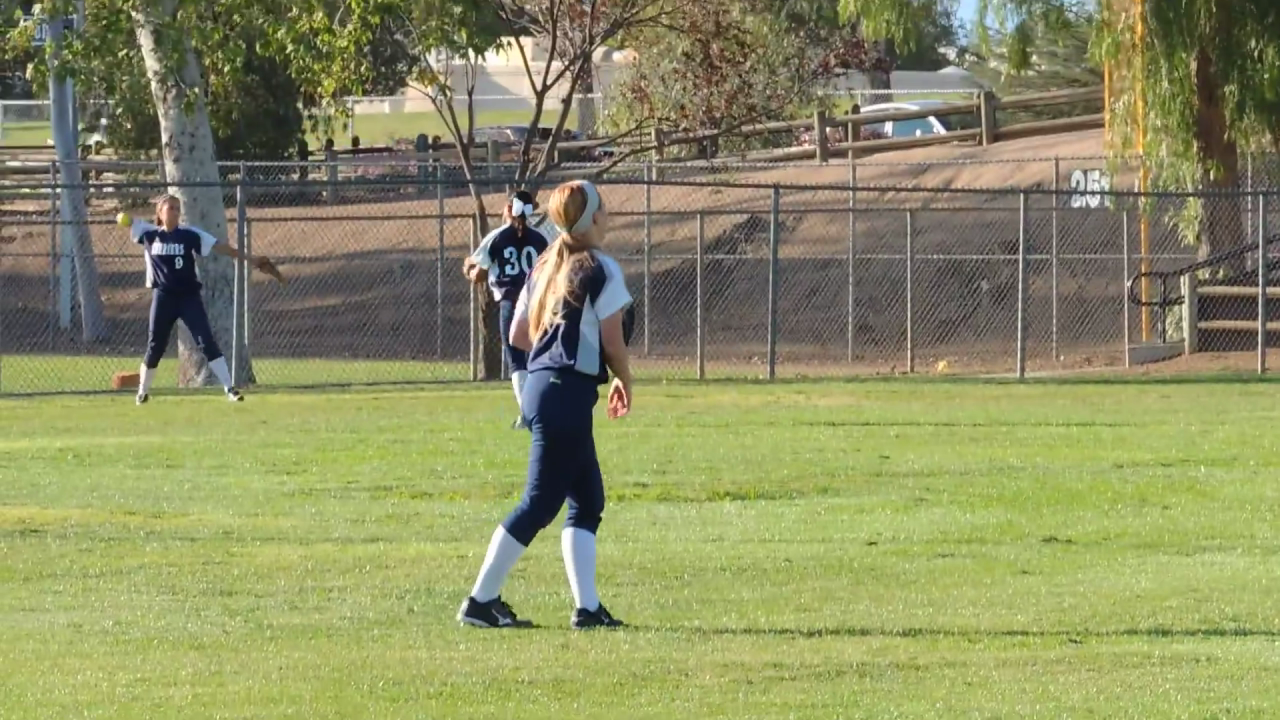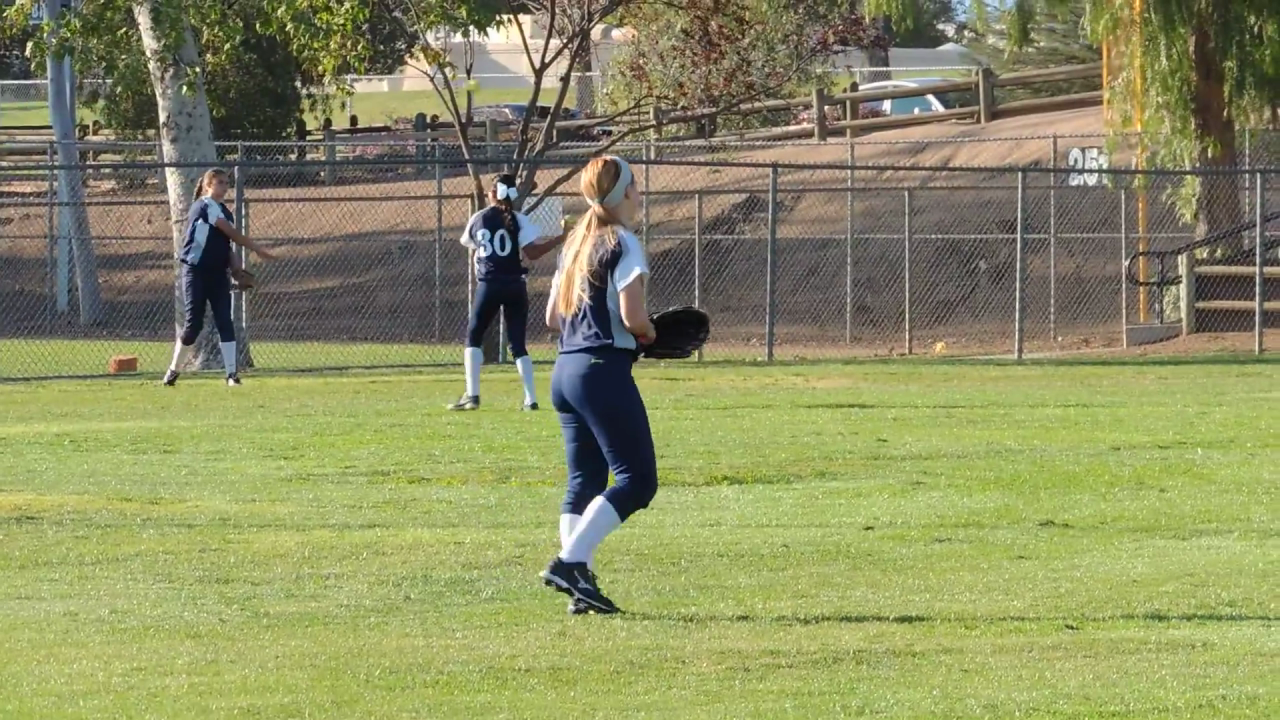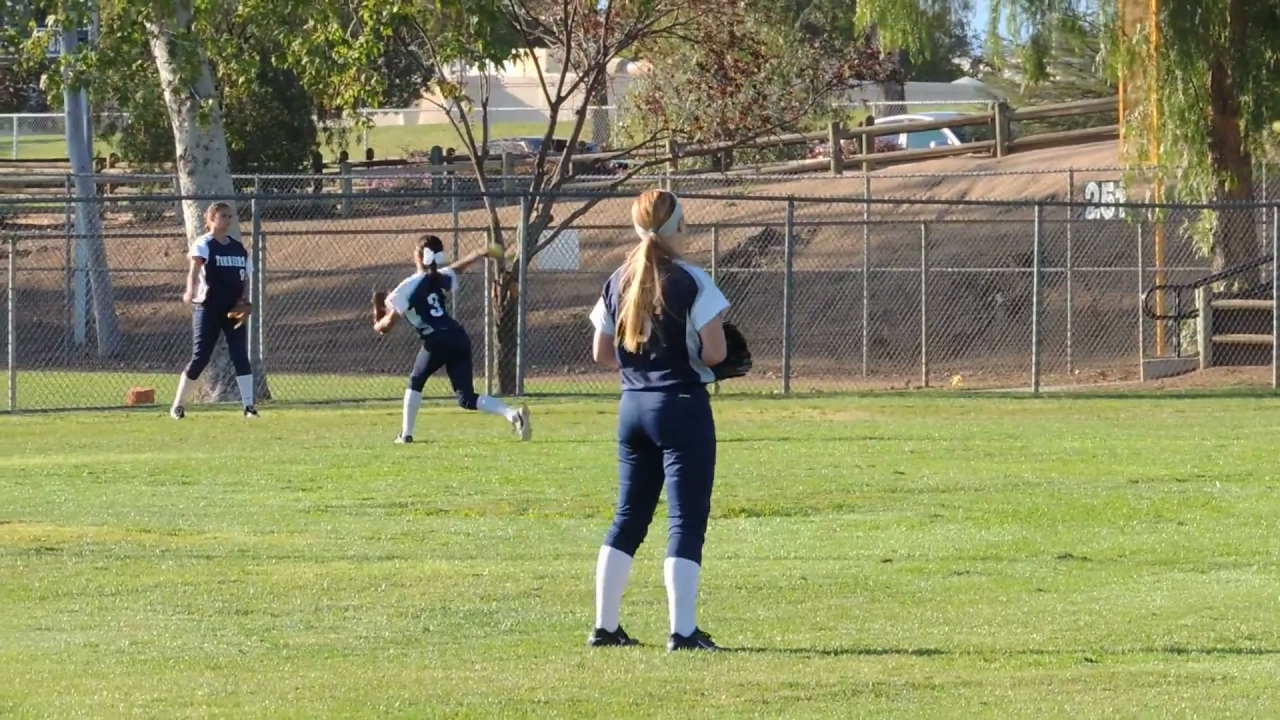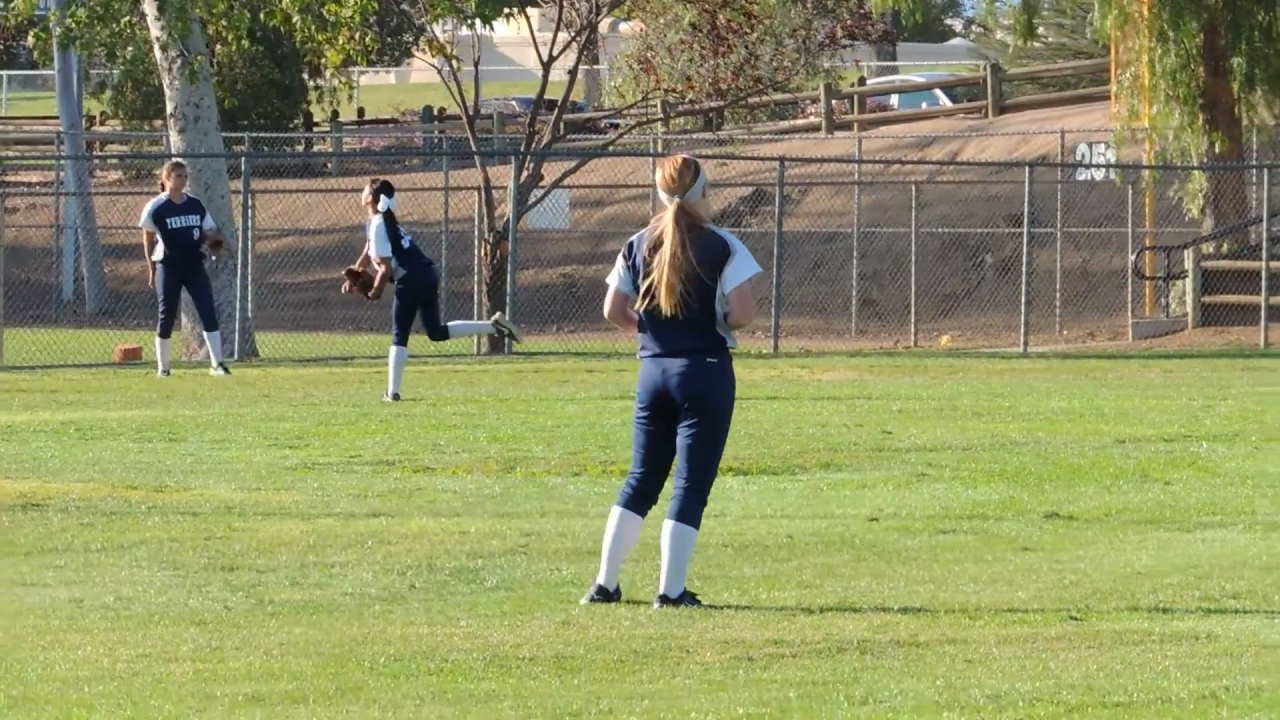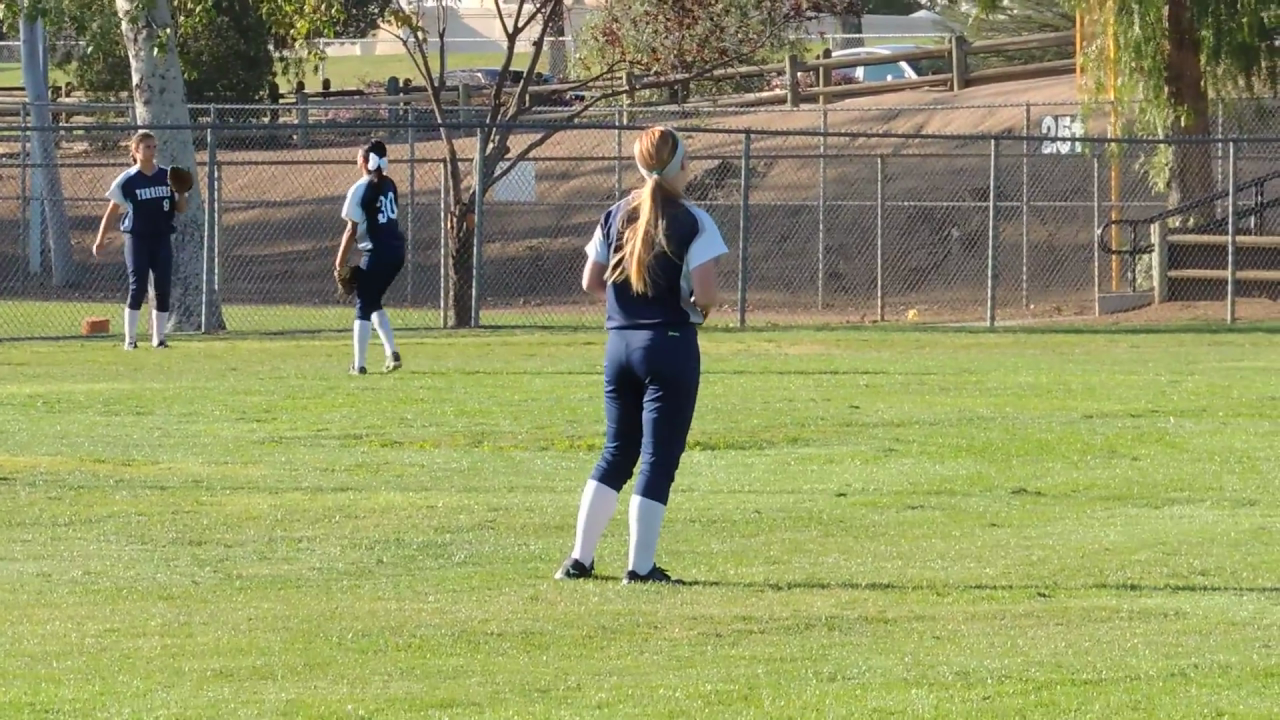
dt=0.5s
person 1, frame 1
left shoulder: (545, 266)
right shoulder: (602, 268)
left elbow: (518, 335)
right elbow: (613, 344)
right wrist: (623, 379)
left hip: (540, 387)
right hip: (567, 393)
left knee: (588, 501)
right knee: (541, 502)
left ankle: (587, 608)
right ankle: (481, 600)
person 1, frame 2
left shoulder: (577, 242)
right shoulder: (624, 242)
left elbow: (553, 316)
right elbow: (632, 316)
right wrist: (649, 333)
left hip: (566, 370)
right hip: (604, 373)
left knee: (583, 483)
right knee: (637, 480)
left ankle: (583, 593)
right ankle: (571, 561)
person 1, frame 3
left shoulder: (617, 282)
right shoulder: (691, 280)
left elbow: (602, 352)
right elbow: (715, 351)
right wrist: (691, 358)
left hip: (633, 407)
right hip: (682, 408)
left knee: (628, 517)
right knee: (686, 522)
left ankle: (605, 627)
right ankle: (683, 633)
person 1, frame 4
left shoulder: (638, 245)
right shoulder: (721, 245)
left elbow: (613, 311)
right elbow: (743, 314)
right wrist: (716, 324)
left hip: (654, 373)
right hip: (705, 373)
left knee: (641, 479)
right knee: (691, 484)
left ankle: (604, 584)
right ankle: (671, 591)
person 1, frame 5
left shoulder: (616, 215)
right shoulder: (692, 221)
left elbow: (591, 282)
right elbow: (705, 294)
right wrist: (694, 302)
left hip: (619, 344)
right hip: (669, 347)
left knee: (617, 452)
right knee: (659, 458)
left ankle: (579, 559)
right ankle: (640, 568)
person 2, frame 1
left shoulder: (495, 238)
right shoulder: (539, 239)
left elbow: (478, 277)
left wrist: (472, 269)
left hip: (511, 303)
left knee: (515, 361)
person 2, frame 2
left shoulder: (478, 219)
right shoulder: (518, 220)
left elbow: (473, 254)
right elbow: (531, 253)
right wrist: (560, 238)
left hip: (488, 286)
right hip: (516, 287)
left knee: (473, 338)
right knee: (518, 345)
left ankle: (472, 394)
right ankle: (531, 399)
person 2, frame 3
left shoulder: (409, 285)
right shoulder: (441, 278)
left elbow: (389, 322)
right elbow: (457, 268)
left wrist: (378, 325)
right wrist: (480, 255)
left hip: (437, 342)
right hip: (460, 339)
left knee: (416, 383)
right knee: (467, 399)
left ankle: (406, 434)
right ankle: (514, 414)
person 2, frame 4
left shoulder: (378, 226)
right shoulder: (379, 221)
left elbow: (386, 269)
right elbow: (367, 255)
left wrist: (375, 291)
right wrist: (352, 278)
left hip: (411, 281)
right hip: (427, 275)
left knee: (400, 337)
right knee: (437, 332)
left ankle: (393, 392)
right ankle: (494, 325)
person 2, frame 5
left shoulder: (359, 190)
right shoulder: (389, 184)
left elbow: (352, 230)
left wrist: (340, 260)
left hip: (376, 253)
right hip: (397, 250)
left knee: (363, 307)
right knee: (374, 304)
left ankle: (359, 365)
right ankle: (392, 352)
person 3, frame 1
left shoulder: (192, 234)
right shoulder: (149, 234)
left elbow: (223, 248)
right elbow: (126, 222)
left wrist: (252, 260)
right wrist: (123, 218)
left hip: (190, 296)
right hip: (163, 297)
left knee: (206, 342)
right knee: (155, 347)
left ankle: (231, 388)
right ankle: (143, 392)
person 3, frame 2
left shoulder: (222, 210)
right shoulder: (205, 205)
right elbow: (233, 234)
left wrist: (237, 268)
right wrist: (258, 251)
left hip: (218, 274)
right hip: (195, 272)
left knee: (225, 323)
right knee: (193, 324)
left ankle: (231, 373)
right ankle: (174, 370)
person 3, frame 3
left shoulder: (238, 248)
right shoulder: (204, 244)
left elbow: (244, 279)
right elbow: (195, 267)
left wrist: (244, 301)
right wrist: (191, 289)
left hip: (233, 310)
right hip: (208, 308)
left knee: (241, 357)
right knee: (200, 358)
left ankle: (249, 406)
right ankle: (178, 405)
person 3, frame 4
left shoulder: (196, 205)
right shoulder: (155, 207)
left elbow: (207, 234)
right elbow: (148, 240)
left wrist: (215, 239)
right wrist: (152, 270)
left hip: (194, 265)
right hip: (168, 268)
left knee: (208, 312)
right knee: (167, 317)
left ankle: (217, 362)
right ankle: (163, 367)
person 3, frame 5
left shoulder: (167, 175)
right shoulder: (126, 180)
left elbow: (181, 209)
right elbow: (112, 211)
left wrist: (181, 192)
right wrist: (100, 239)
left hip: (162, 239)
right hip: (136, 239)
left knee: (163, 289)
right knee: (137, 288)
left ankle: (159, 338)
right ankle: (130, 339)
